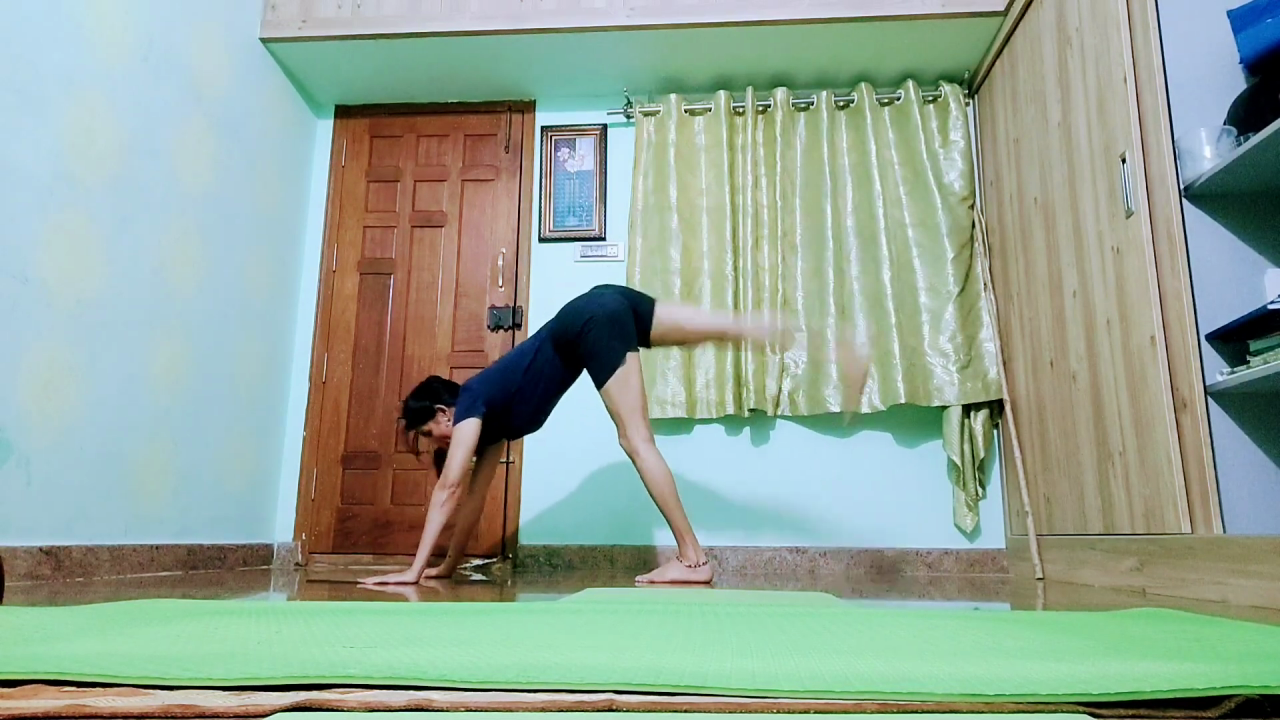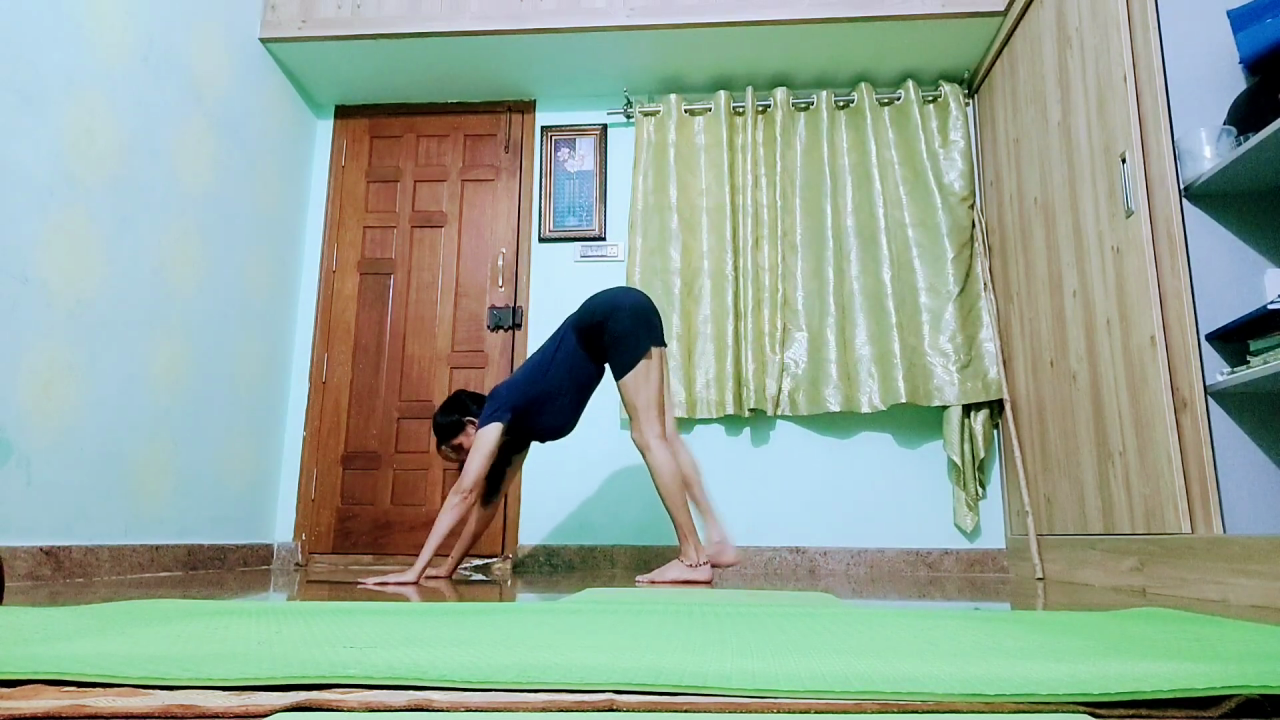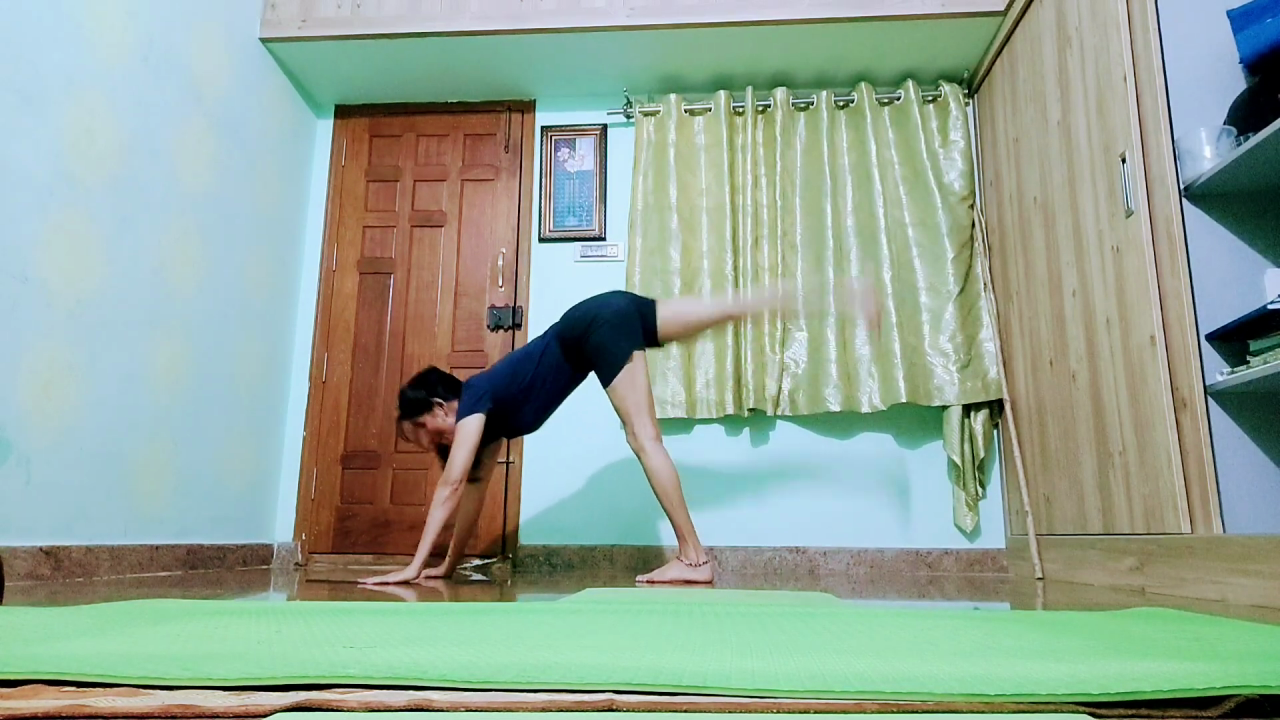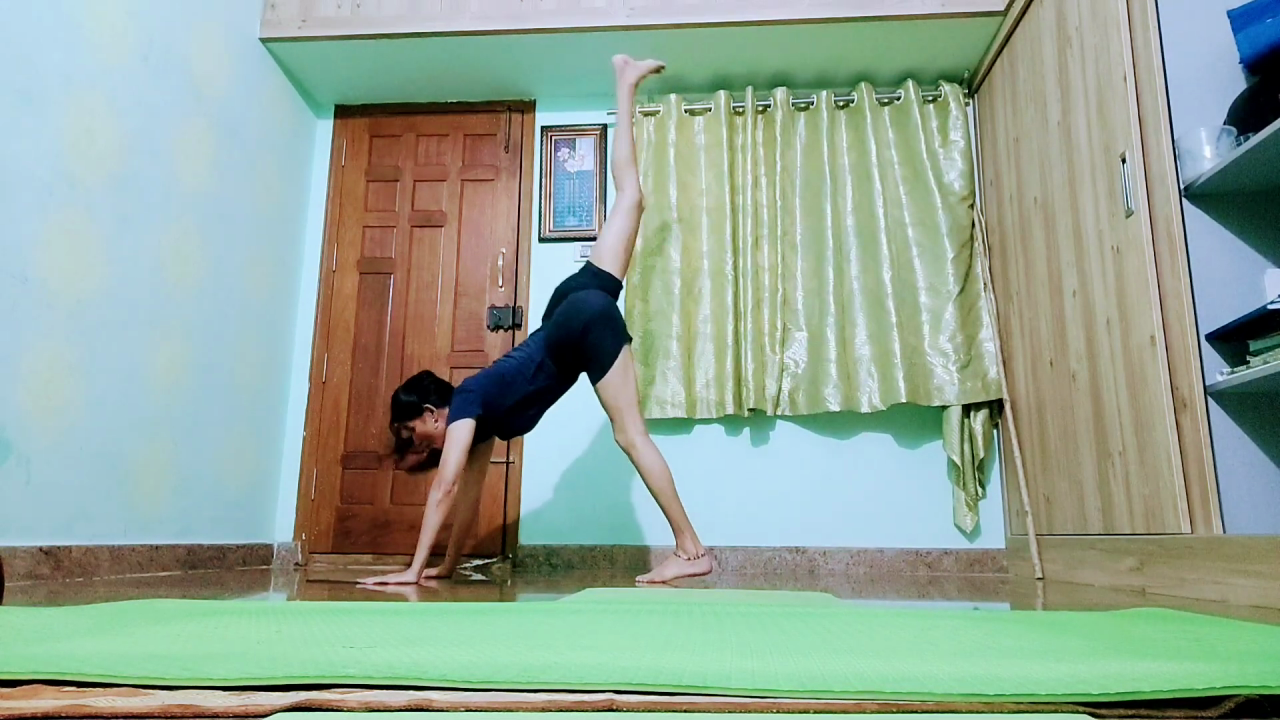
dt=0.3s
person 1, frame 1
left shoulder: (473, 405)
right shoulder: (490, 417)
left elbow: (447, 489)
right elbow: (474, 489)
left wrist: (415, 569)
right wrist: (448, 563)
left hip: (596, 322)
right hip: (601, 309)
left knee: (637, 439)
right knee: (733, 328)
left ankle: (691, 556)
right ankle: (836, 350)
person 1, frame 2
left shoulder: (497, 414)
right shoulder: (512, 420)
left elbow: (463, 491)
right elbow: (488, 495)
left wrist: (411, 570)
right wrist: (447, 564)
left hip: (619, 318)
right hip: (620, 314)
left knee: (650, 440)
right knee: (664, 433)
left ankle: (694, 557)
right ankle: (716, 539)
person 1, frame 3
left shoulder: (474, 401)
right shoulder: (489, 411)
left elbow: (451, 485)
right elbow: (474, 483)
left wrist: (414, 567)
right wrist: (447, 564)
left hip: (600, 326)
right hip: (607, 317)
left knee: (643, 437)
right knee: (731, 307)
left ankle: (693, 556)
right ankle: (846, 299)
person 1, frame 4
left shoulder: (465, 408)
right shoulder: (480, 413)
left elbow: (446, 488)
right elbow: (469, 487)
left wrist: (415, 570)
left hip: (586, 320)
right hip: (578, 308)
left knee: (630, 435)
right knee: (629, 197)
left ankle: (691, 550)
